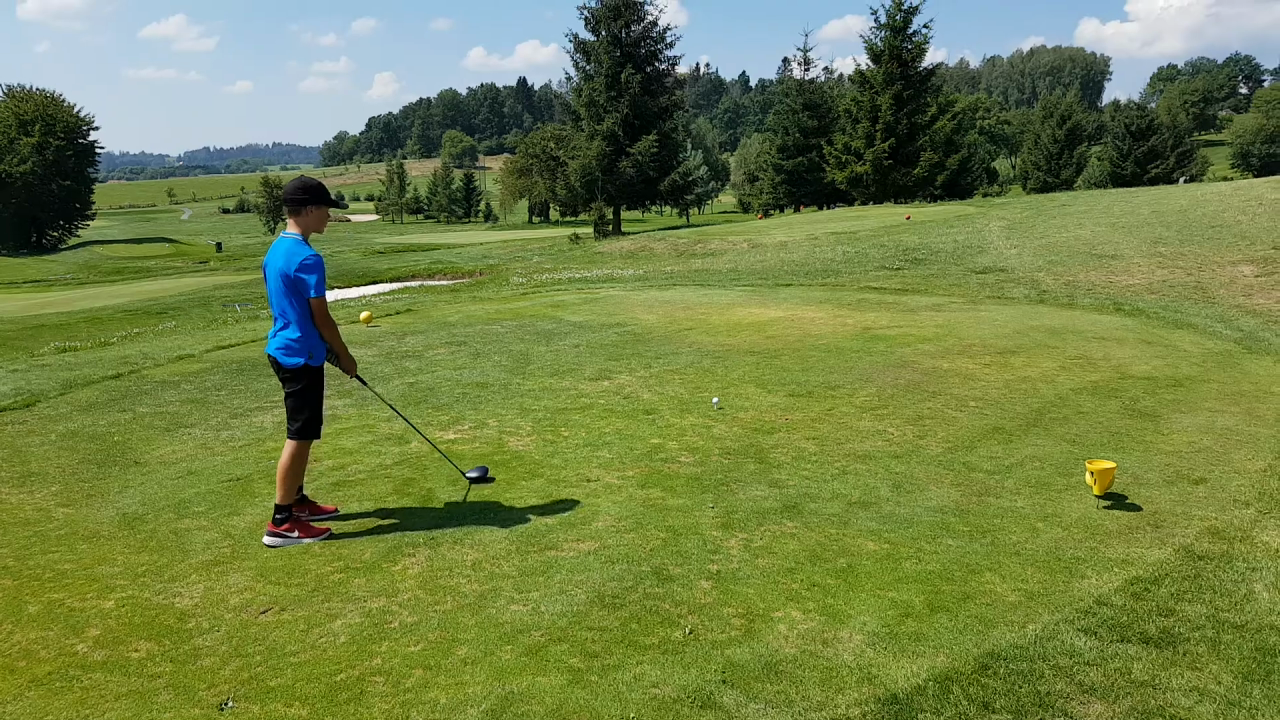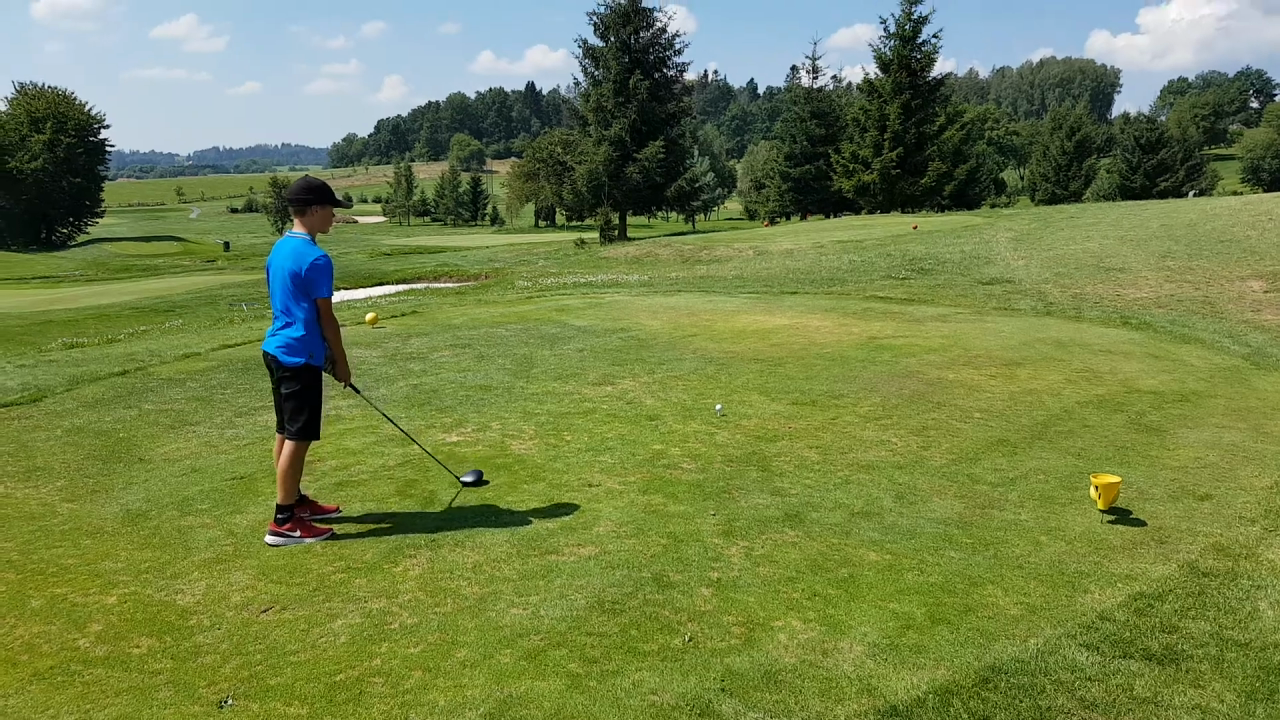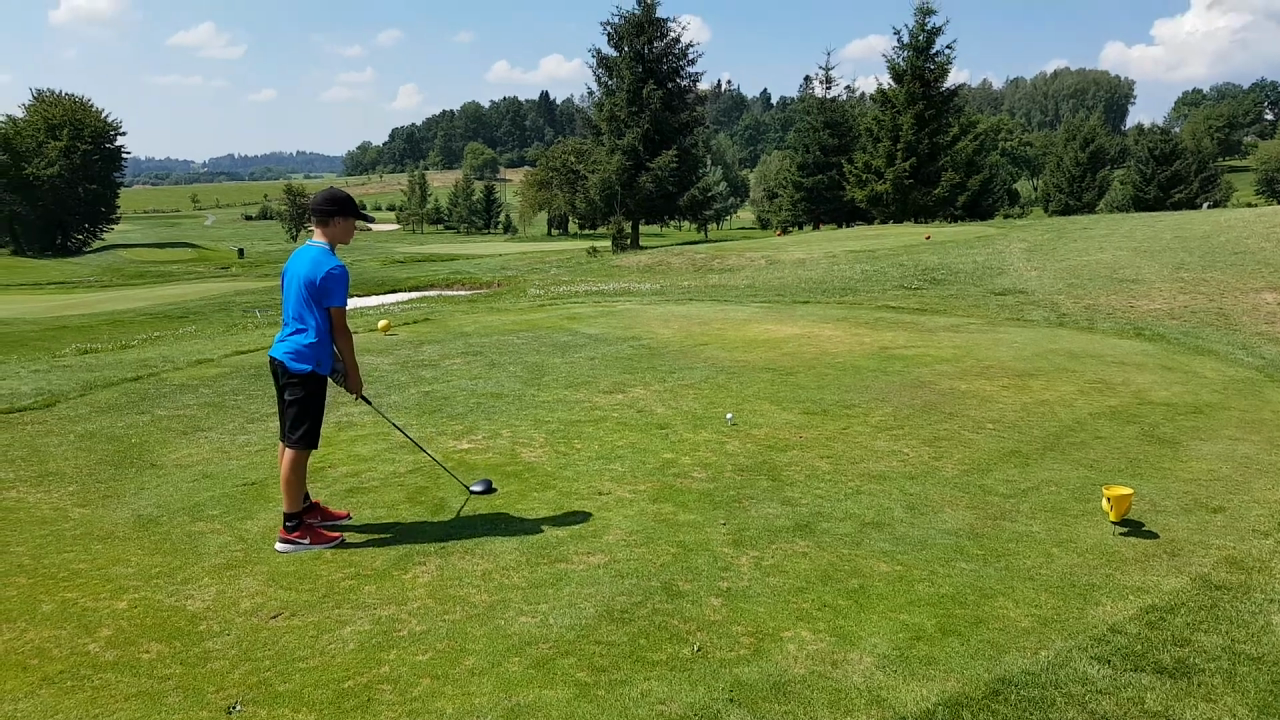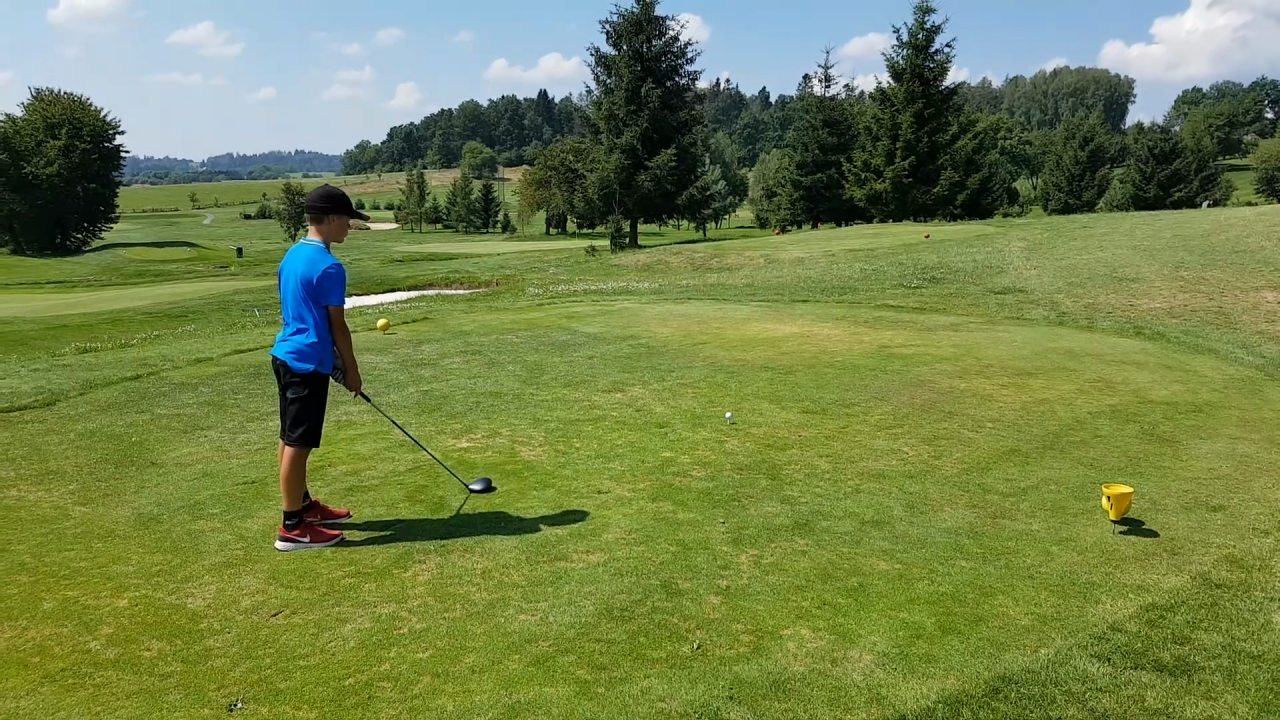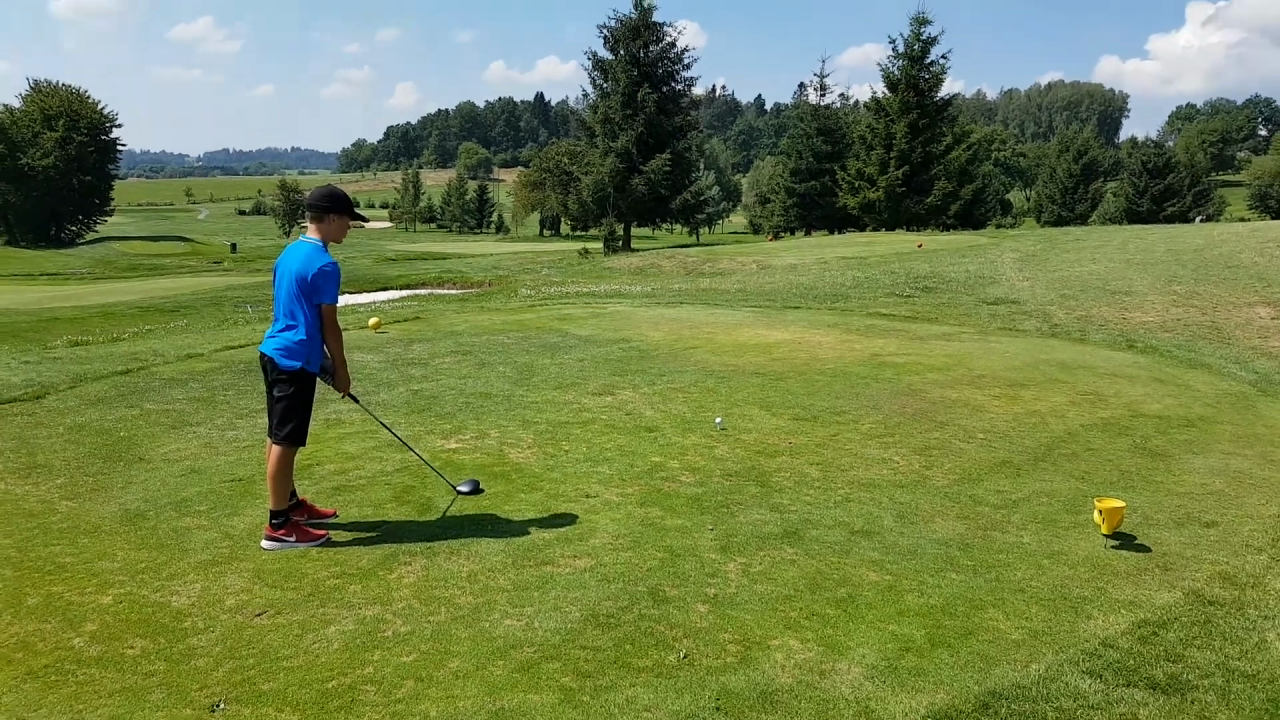
dt=0.5s
person 1, frame 1
left shoulder: (276, 250)
right shoulder: (307, 258)
right elbow: (321, 317)
left wrist: (327, 349)
right wrist: (344, 355)
left hip: (283, 349)
right hip: (300, 356)
left knee: (301, 431)
right knee: (299, 436)
left ankle: (296, 500)
right ankle: (280, 523)
person 1, frame 2
left shoulder: (279, 249)
right shoulder: (315, 258)
right elbow: (325, 317)
left wrist: (323, 350)
right wrist: (340, 361)
left hip: (277, 349)
right hip: (299, 356)
left knee: (286, 432)
right knee: (298, 437)
left ankle: (295, 500)
right ankle: (283, 522)
person 1, frame 3
left shoulder: (297, 257)
right shoulder: (332, 268)
right elbow: (338, 327)
left wrist: (335, 362)
right wrist: (352, 371)
left hip: (284, 355)
right hip: (305, 364)
left knee: (290, 440)
right knee: (297, 445)
left ankle: (304, 507)
right ankle: (292, 529)
person 1, frame 4
left shoulder: (292, 255)
right shoulder: (328, 266)
right elbow: (337, 325)
left wrist: (333, 358)
right wrist: (351, 369)
left hip: (286, 354)
right hip: (307, 362)
left knee: (290, 438)
right knee: (298, 444)
left ankle: (304, 505)
right ankle: (292, 527)
person 1, frame 5
left shoulder: (289, 252)
right shoulder: (324, 265)
right elbow: (329, 325)
left wrist: (324, 360)
right wrist: (341, 369)
left hip: (274, 351)
right hip: (295, 360)
left knee: (279, 438)
right knee: (285, 441)
left ankle: (291, 503)
right ankle: (278, 526)
